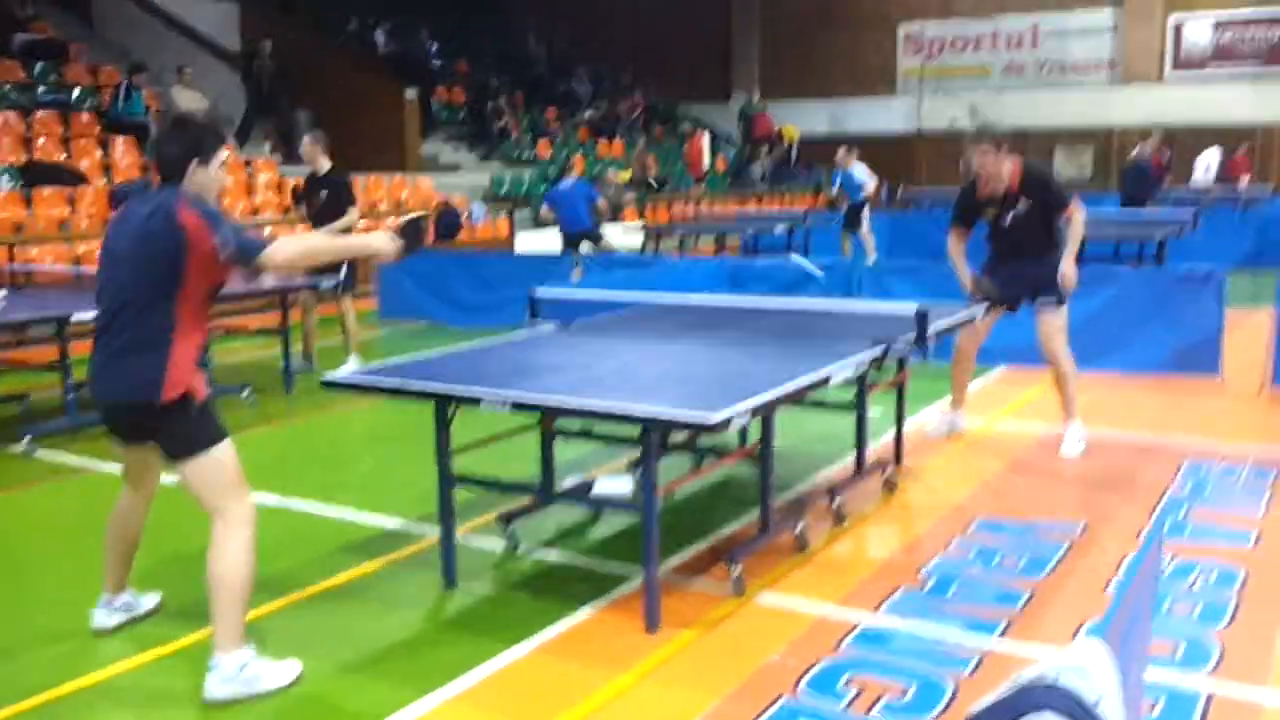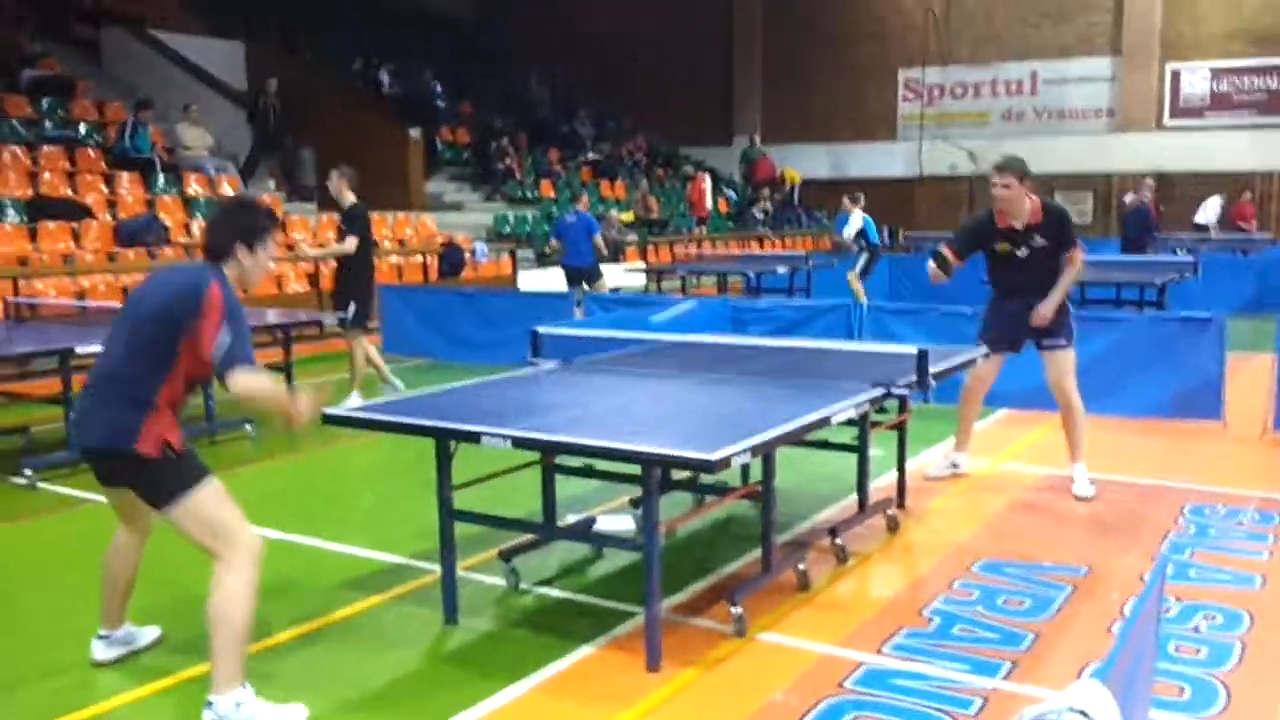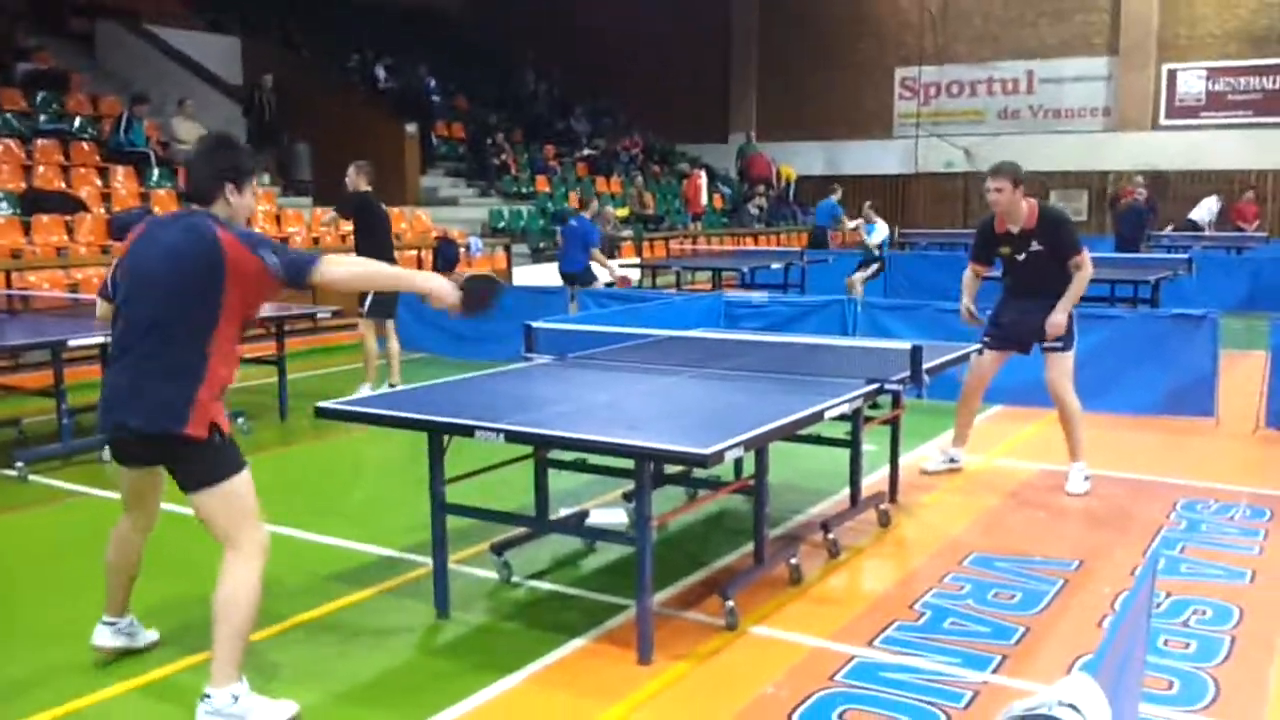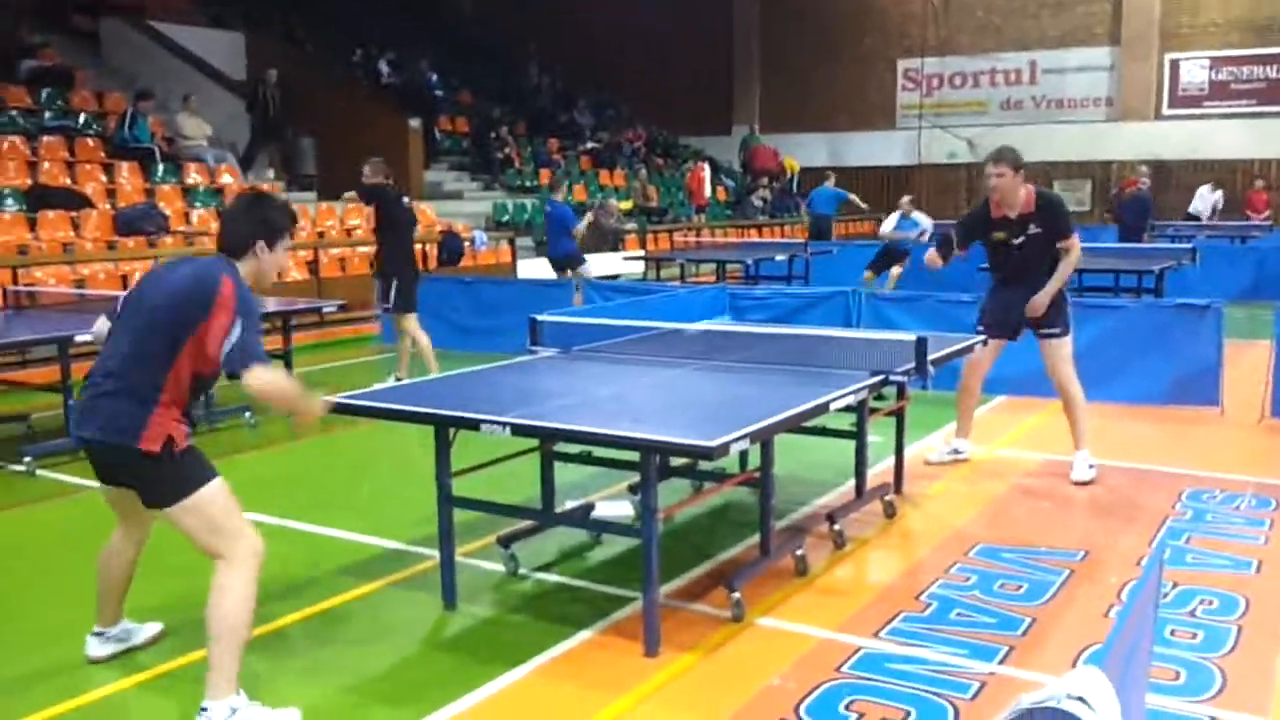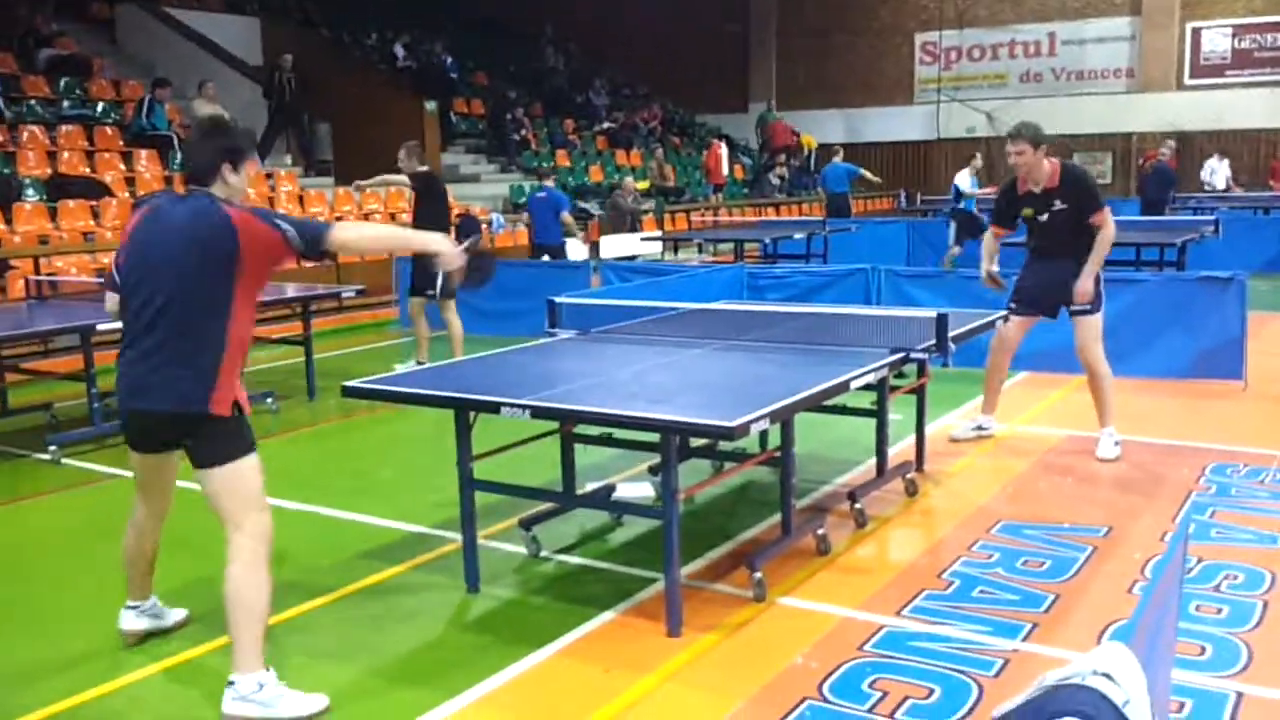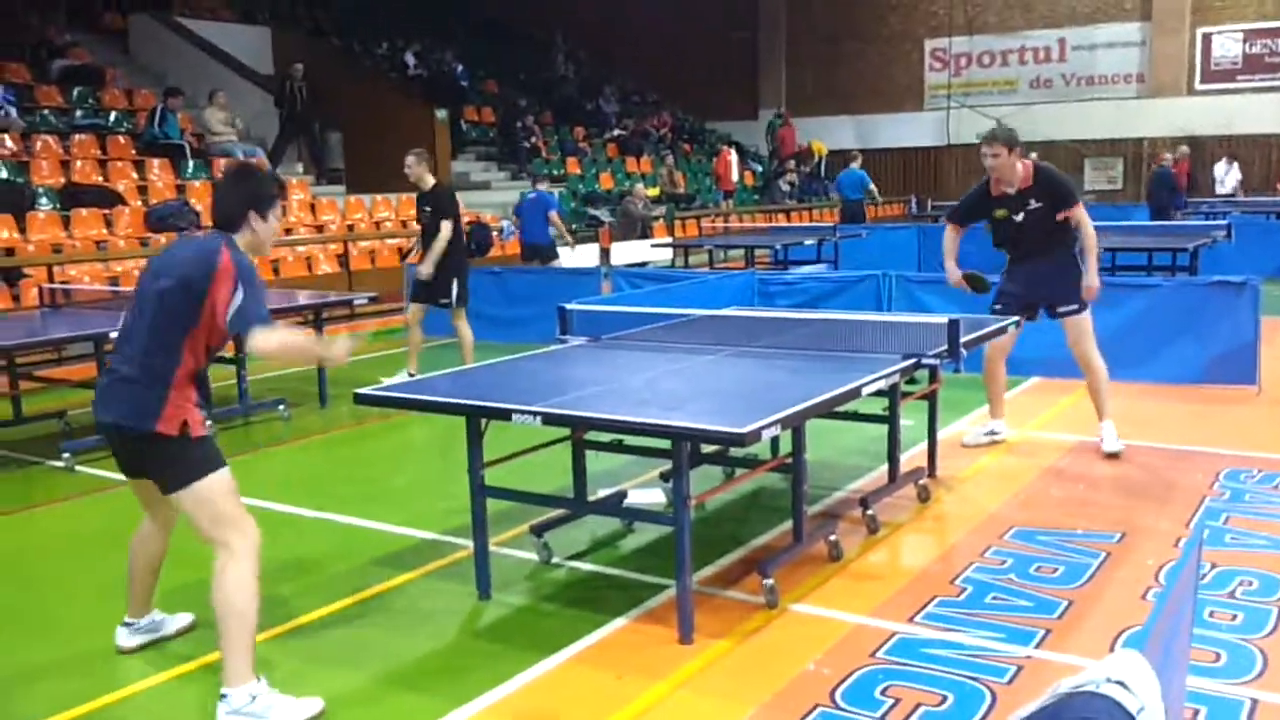
dt=0.4s
person 1, frame 1
left shoulder: (131, 212)
right shoulder: (189, 218)
right elbow: (275, 257)
right wrist: (368, 243)
left hip: (111, 378)
right hip: (163, 385)
left knee: (140, 484)
right knee: (233, 510)
left ankle: (113, 600)
right ankle: (230, 665)
person 1, frame 2
left shoulder: (172, 279)
right shoulder: (215, 295)
right elbow: (245, 383)
right wrist: (293, 406)
left hip: (97, 425)
right hip: (140, 435)
left knee: (135, 522)
right knee: (241, 549)
left ankle: (111, 634)
person 1, frame 3
left shoulder: (145, 233)
right shoulder: (228, 243)
left elbow: (105, 310)
right elbow: (324, 271)
right wrist: (423, 281)
left hip: (123, 406)
right hip: (185, 415)
left knee: (137, 515)
right knee: (247, 545)
left ankle: (115, 624)
person 1, frame 4
left shoulder: (174, 270)
right shoulder: (229, 293)
left elbow: (105, 331)
right elbow: (261, 379)
right wrist: (307, 406)
left hip: (97, 418)
right hip: (143, 433)
left knee: (135, 522)
right knee: (242, 552)
left ankle: (107, 631)
person 1, frame 5
left shoulder: (146, 215)
right shoulder: (235, 222)
left elbow: (113, 300)
right elbow: (336, 237)
right wrist: (427, 241)
left hip: (138, 390)
right hip: (204, 396)
left knee: (151, 502)
right knee: (250, 531)
left ankle: (139, 609)
person 1, frame 6
left shoulder: (182, 251)
right shoulder: (228, 261)
left elbow: (148, 330)
right elbow: (265, 341)
right wrist: (324, 349)
left hip: (120, 405)
right hip: (161, 415)
left knee: (160, 512)
right knee: (239, 541)
left ankle: (138, 621)
person 2, frame 1
left shoulder: (1036, 179)
right shoulder: (971, 193)
left elbow: (1076, 216)
right elbow: (956, 235)
left wrist: (1068, 261)
right wrist: (963, 272)
left hip: (1044, 265)
right hip: (1001, 266)
left knee: (1054, 346)
right knee: (965, 339)
left ankle: (1073, 427)
right ankle: (954, 414)
person 2, frame 2
left shoulder: (1054, 216)
right shoulder: (982, 225)
left elbow: (1076, 261)
right elbow: (945, 257)
left wrist: (1052, 301)
right wrist: (936, 267)
left hip: (1048, 306)
right hip: (1005, 306)
left knee: (1064, 387)
right knee: (974, 382)
left ankle: (1079, 469)
right ankle: (958, 457)
person 2, frame 3
left shoulder: (1053, 220)
right shoulder: (989, 229)
left elbow: (1084, 268)
right elbow: (974, 271)
left wrist: (1061, 311)
right wrist: (967, 300)
left hip: (1053, 309)
right hip: (1012, 306)
left knee: (1059, 386)
right knee: (974, 378)
left ankle: (1077, 466)
right ankle: (955, 452)
person 2, frame 4
left shoulder: (1049, 204)
right shoulder: (981, 214)
left elbow: (1073, 251)
right elbow: (946, 250)
left wrist: (1047, 293)
right wrist: (934, 256)
left hip: (1045, 294)
right hip: (1004, 294)
left knee: (1062, 374)
right knee: (972, 368)
left ankle: (1082, 455)
right ankle: (960, 443)
person 2, frame 5
left shoulder: (1075, 178)
right shoulder: (1011, 192)
left elbow: (1107, 228)
right elbow: (995, 233)
left wrist: (1087, 276)
right wrist: (987, 265)
left hip: (1078, 271)
right hip: (1037, 269)
left knee: (1089, 351)
right knee: (1001, 344)
left ankle: (1108, 432)
right ankle: (985, 419)
person 2, frame 6
left shoulder: (1048, 178)
right shoulder: (983, 194)
left elbow: (1083, 222)
right elbow: (952, 227)
left wrist: (1091, 270)
right wrist: (952, 267)
left hip: (1061, 268)
right hip: (1019, 272)
left knee: (1084, 349)
right knee: (994, 351)
left ankle: (1107, 426)
right ankle: (996, 425)
person 3, frame 1
left shoulder: (339, 179)
right shoulder: (310, 180)
left elbow: (353, 217)
right elbow: (305, 213)
left wrist: (323, 231)
right wrist: (302, 210)
left knee: (344, 304)
right knee: (307, 301)
left ankle: (352, 358)
right ankle: (307, 357)
person 3, frame 2
left shoulder: (357, 213)
right shoulder: (347, 212)
left elbow: (349, 247)
left wrist: (315, 253)
right wrist: (321, 254)
left hip: (358, 286)
right hip: (347, 285)
left knee: (354, 338)
right knee: (357, 338)
left ankle: (356, 394)
right ankle: (390, 381)
person 3, frame 3
left shoulder: (358, 198)
right shoulder: (376, 204)
left elbow: (329, 220)
left wrist: (328, 219)
left knee: (366, 329)
right knee: (387, 331)
left ankle: (369, 385)
right ankle: (394, 384)
person 3, frame 4
left shoulder: (380, 191)
right shoulder: (401, 198)
left elbow: (347, 197)
right elbow: (412, 228)
left wrist: (362, 193)
left hip: (397, 270)
right hip: (405, 268)
left knee: (409, 325)
right knee: (401, 326)
left ankle: (434, 375)
right ankle: (400, 377)
person 3, frame 5
left shoulder: (429, 179)
right shoulder: (424, 182)
left elbow: (393, 179)
left wrist: (364, 184)
right hip: (424, 257)
left knee: (448, 310)
right knee: (415, 309)
right ankle: (421, 361)
person 3, frame 6
left shoulder: (444, 194)
right shoulder: (421, 196)
left elbow: (446, 232)
left wrist: (429, 263)
right wrist: (418, 244)
left hip: (450, 266)
right hip: (427, 266)
left knee: (458, 319)
right knee: (412, 318)
right ankle: (410, 372)
